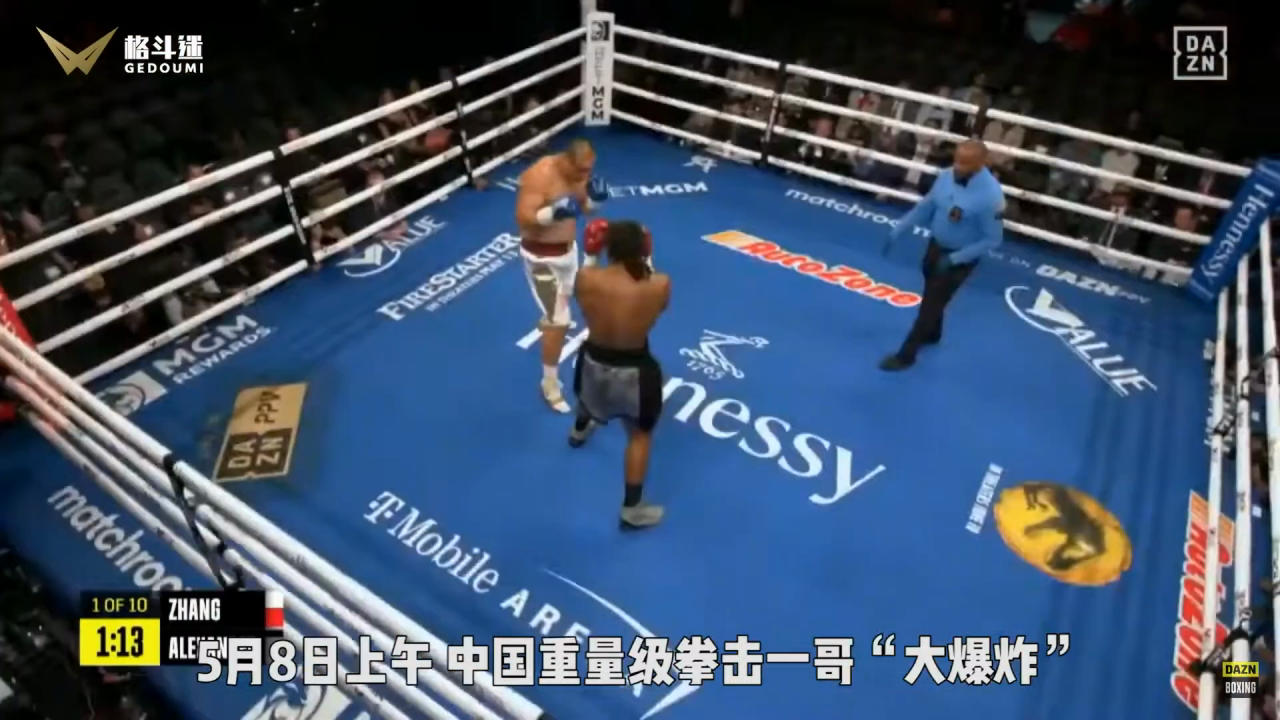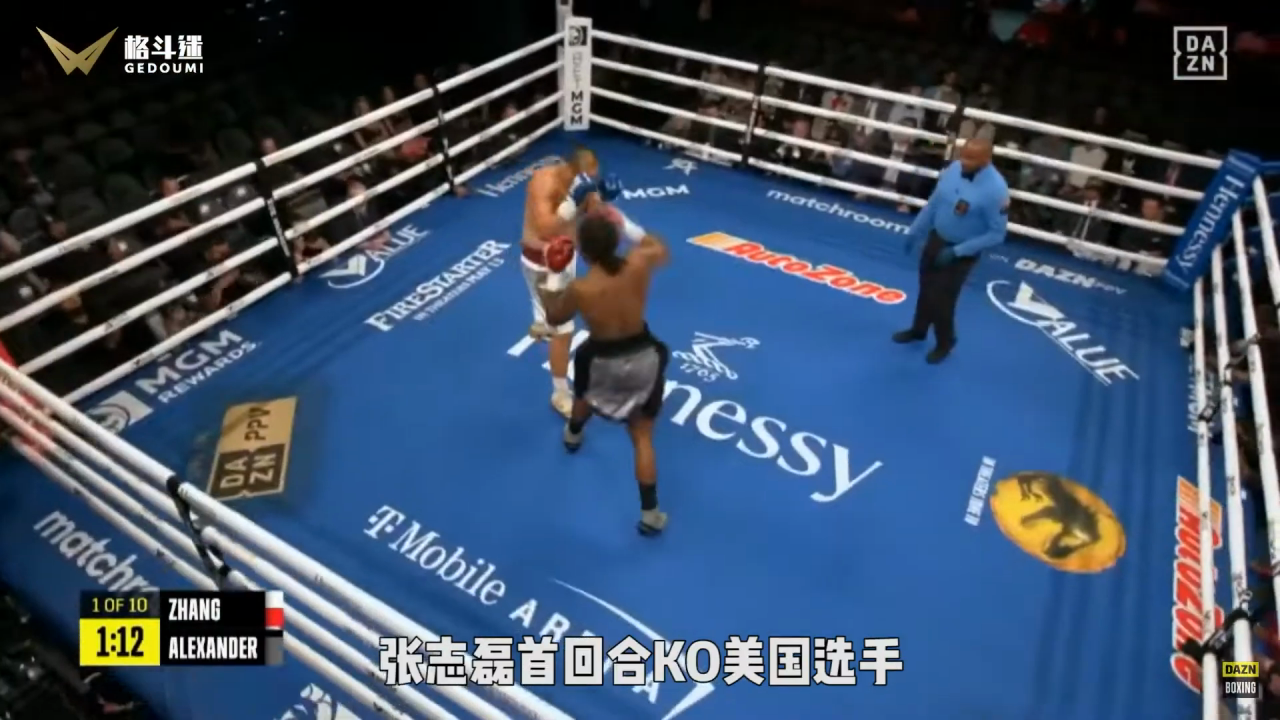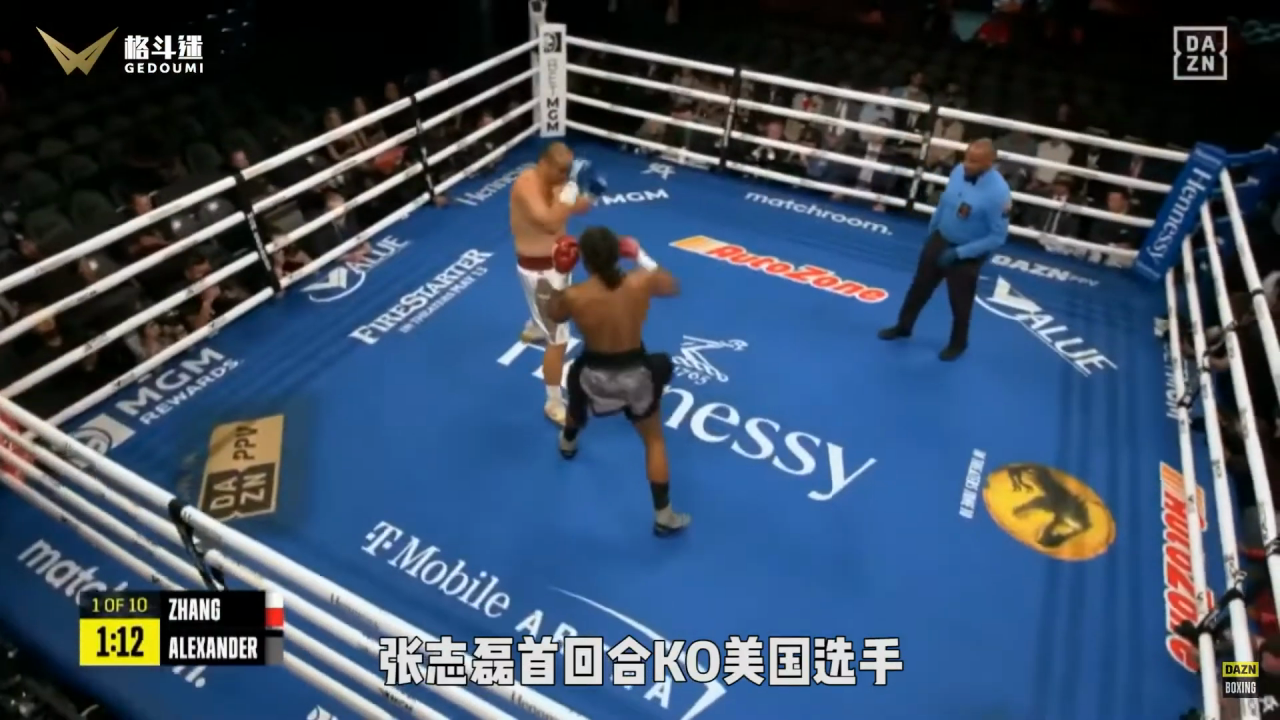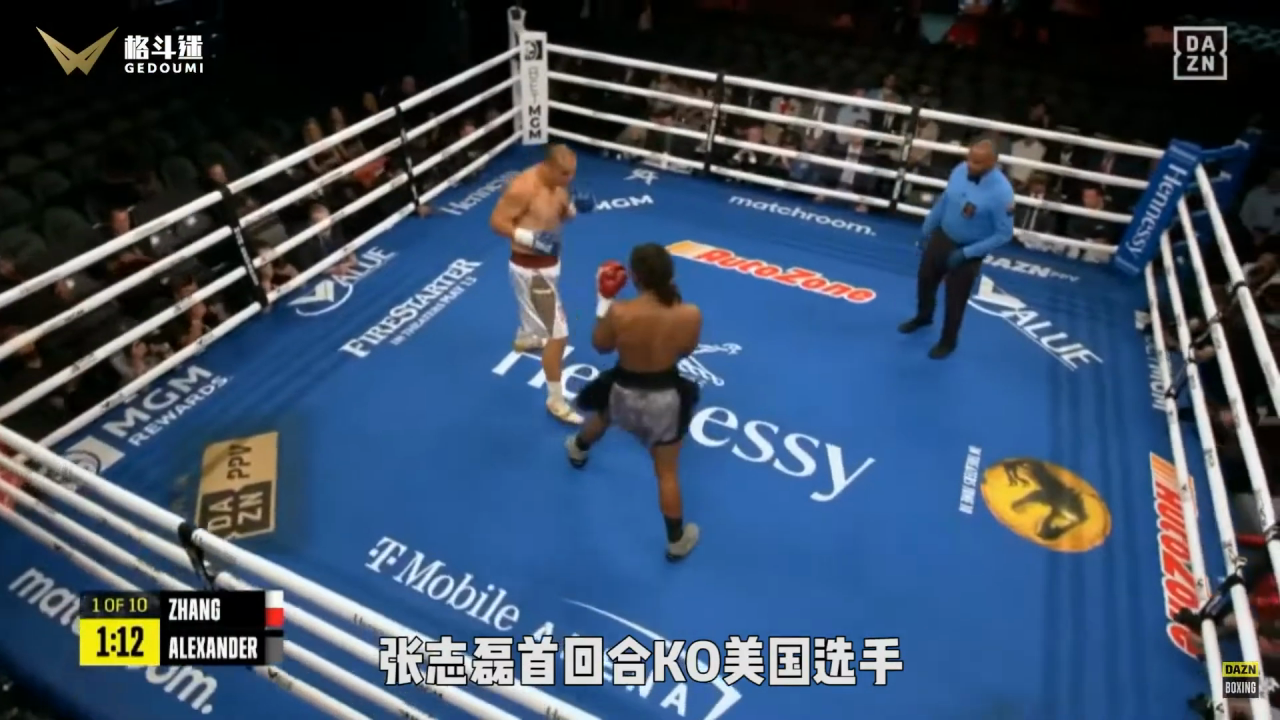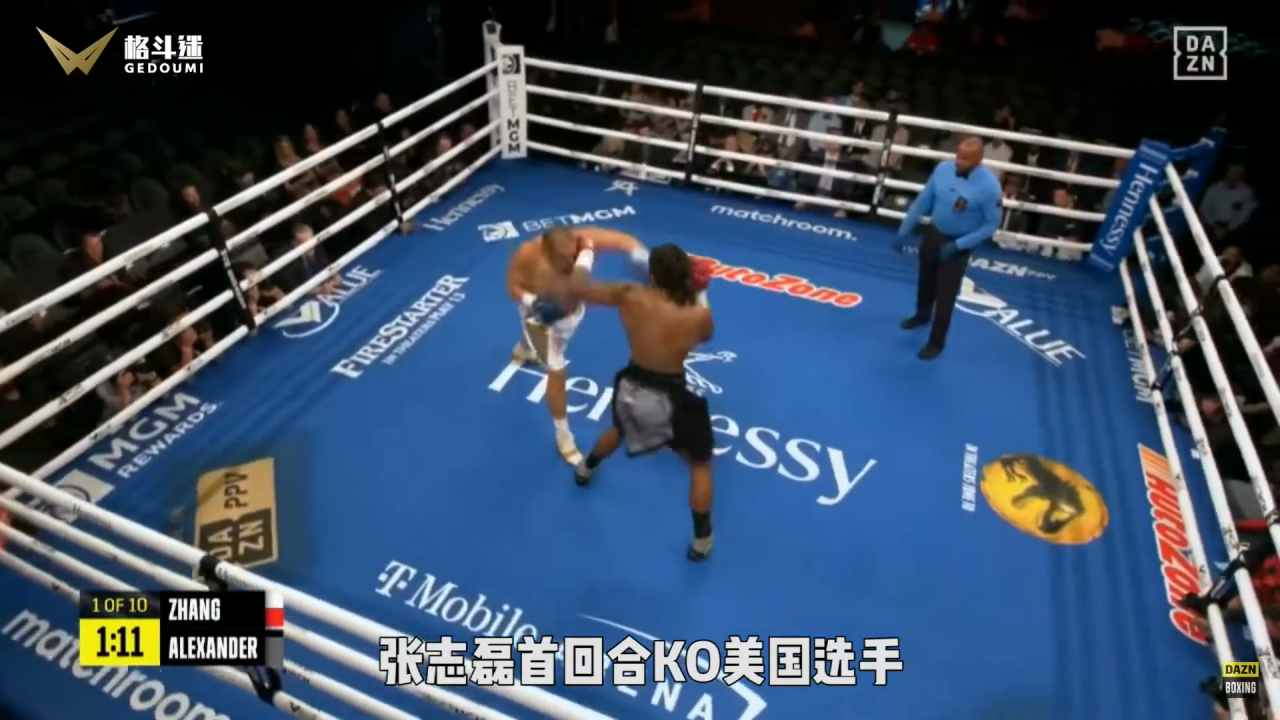
dt=0.3s
person 1, frame 1
left shoulder: (587, 278)
right shoulder: (659, 285)
left wrist: (590, 254)
right wrist: (646, 261)
left hip: (594, 361)
right hip: (633, 370)
left knee: (592, 397)
right knee: (639, 436)
left ankle: (579, 431)
right ankle: (632, 510)
person 1, frame 2
left shoulder: (579, 289)
right shoulder: (636, 264)
left elbow: (555, 317)
right elbow: (661, 250)
right wrist: (624, 224)
left hip: (603, 361)
right hip: (641, 358)
left knee: (587, 395)
right knee: (642, 438)
left ankle: (573, 435)
right ankle: (650, 514)
person 1, frame 3
left shoulder: (574, 296)
right shoulder: (639, 283)
left elbow: (554, 315)
right elbow: (672, 287)
right wrist: (640, 256)
left hip: (595, 373)
right hip: (636, 371)
left knee: (578, 404)
right knee: (654, 443)
left ankle: (567, 442)
right ankle: (664, 516)
person 1, frame 4
left shoulder: (619, 313)
right shoulder: (690, 315)
left elbow: (601, 345)
left wrist: (604, 298)
left hip: (624, 390)
right hip: (666, 396)
left knee: (601, 414)
right knee: (667, 472)
left ankle: (578, 450)
right ankle: (677, 541)
person 1, frame 5
left shoulder: (632, 296)
right shoulder: (699, 315)
left elbow: (583, 290)
right wrist: (701, 294)
left hip: (632, 388)
right hip: (668, 400)
left knee: (620, 429)
right knee: (701, 464)
left ankle: (586, 469)
right ankle: (701, 540)
person 2, frame 1
left shoulder: (579, 171)
right shoulder: (540, 175)
left elbow: (582, 209)
right elbow: (523, 218)
left wrist: (593, 197)
right wrist: (553, 211)
left hip: (568, 247)
right hip: (542, 255)
left knee: (566, 291)
right knee: (560, 322)
left ankle: (547, 319)
right ankle: (550, 383)
person 2, frame 2
left shoulder: (581, 180)
right shoulder: (545, 184)
right elbow: (546, 231)
left wrist: (605, 195)
right wrist: (573, 200)
right hip: (541, 262)
right knee: (564, 330)
left ankle: (541, 326)
right ankle: (561, 396)
person 2, frame 3
left shoulder: (559, 179)
right shoulder: (527, 185)
left elbow: (580, 206)
right elbow: (550, 220)
left wrist: (589, 192)
right wrist: (571, 185)
left hip: (557, 260)
right hip: (538, 270)
right knee: (559, 340)
left ankle: (533, 329)
right ankle: (555, 405)
person 2, frame 4
left shoulder: (556, 181)
right shoulder: (524, 187)
left elbow: (562, 213)
right elbow: (497, 221)
left wrist: (576, 206)
right wrist: (533, 240)
left hip: (548, 260)
right hip: (531, 267)
left knee: (534, 305)
right knee: (557, 334)
left ankle: (526, 337)
right ankle: (556, 400)
person 2, frame 5
left shoulder: (582, 239)
right shoulder: (527, 253)
left elbow: (620, 239)
right elbow: (513, 286)
left wrist: (638, 252)
right wrist: (534, 304)
left hip: (572, 308)
right hip: (540, 314)
left knee: (557, 343)
right knee: (557, 373)
left ankle: (523, 349)
right ankle: (563, 437)
person 3, frame 1
left shoulder: (990, 195)
right shoulder: (947, 175)
left elbow: (992, 240)
right elbow: (925, 206)
left wrist: (954, 259)
right wrist: (896, 232)
left hip: (959, 259)
right hip: (936, 247)
left knee: (932, 303)
right knee: (932, 295)
left ankle: (906, 354)
right ankle: (932, 333)
person 3, frame 2
left shoulder: (995, 190)
right shoulder: (954, 169)
left elbow: (997, 234)
left wrist: (957, 251)
right wrist: (915, 231)
left hip: (963, 253)
right hip: (936, 239)
left knee: (940, 298)
right knee: (927, 289)
left ankle: (945, 342)
right ankle: (919, 329)
person 3, frame 3
left shoulder: (998, 193)
right shoulder: (959, 171)
left elbow: (998, 237)
left wrist: (959, 253)
right wrist: (932, 231)
left hip: (967, 255)
right hip: (940, 240)
left knee: (960, 301)
right knee: (920, 285)
left ankle: (958, 343)
right ankle: (903, 326)
person 3, frame 4
left shoulder: (1001, 192)
right shoulder: (960, 171)
left elbow: (1004, 234)
left wrist: (966, 253)
right wrist: (927, 230)
left hip: (969, 251)
right hip: (941, 237)
left knee: (955, 298)
right knee: (925, 279)
left ankle: (948, 341)
right ankle: (923, 316)
person 3, frame 5
left shoulder: (989, 185)
right shoulder: (943, 168)
left elbow: (992, 224)
right elbow: (922, 201)
left wrist: (958, 244)
right wrist: (904, 230)
left hip: (958, 244)
right hip: (933, 233)
left knee: (945, 292)
right knee: (926, 279)
left ankle: (936, 341)
right ankle: (923, 314)
